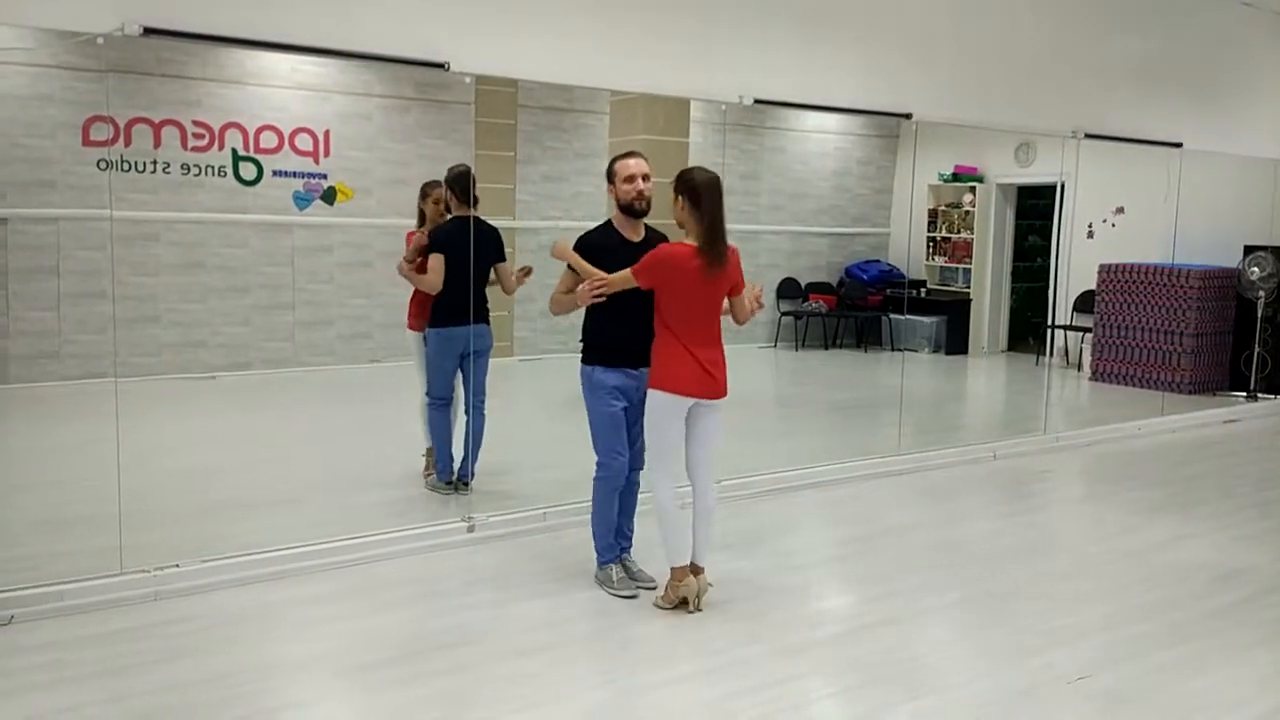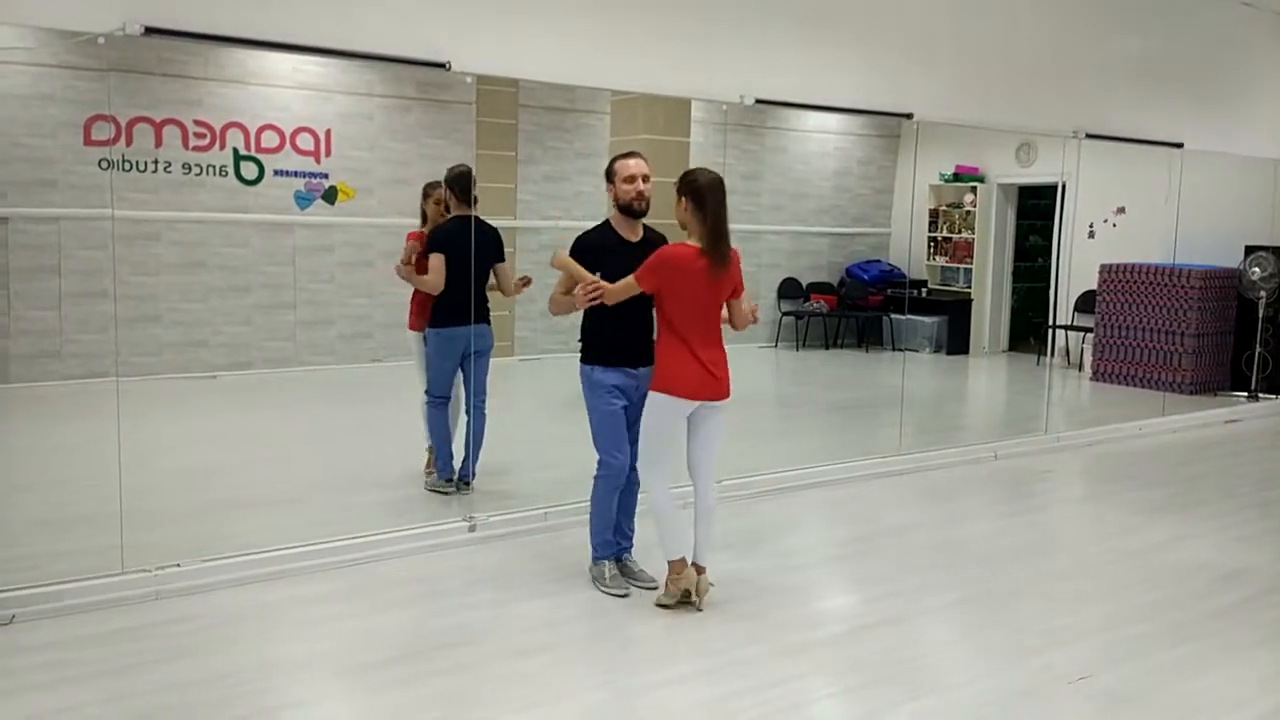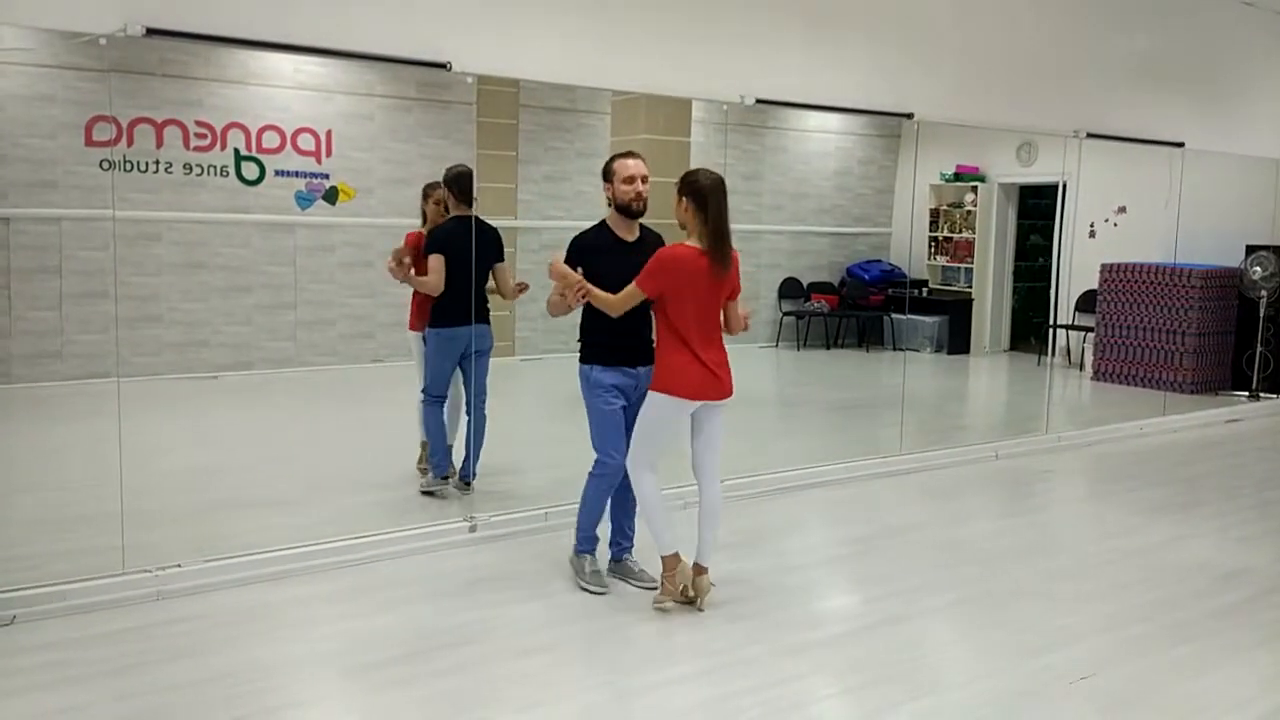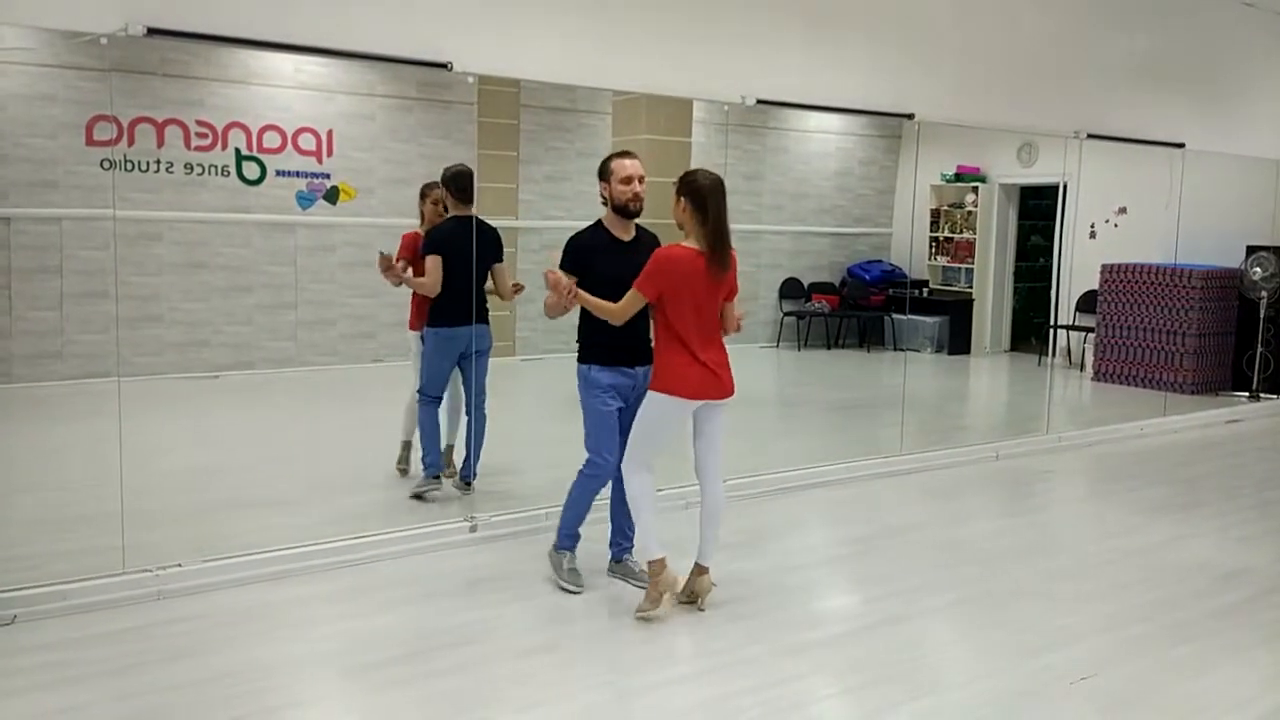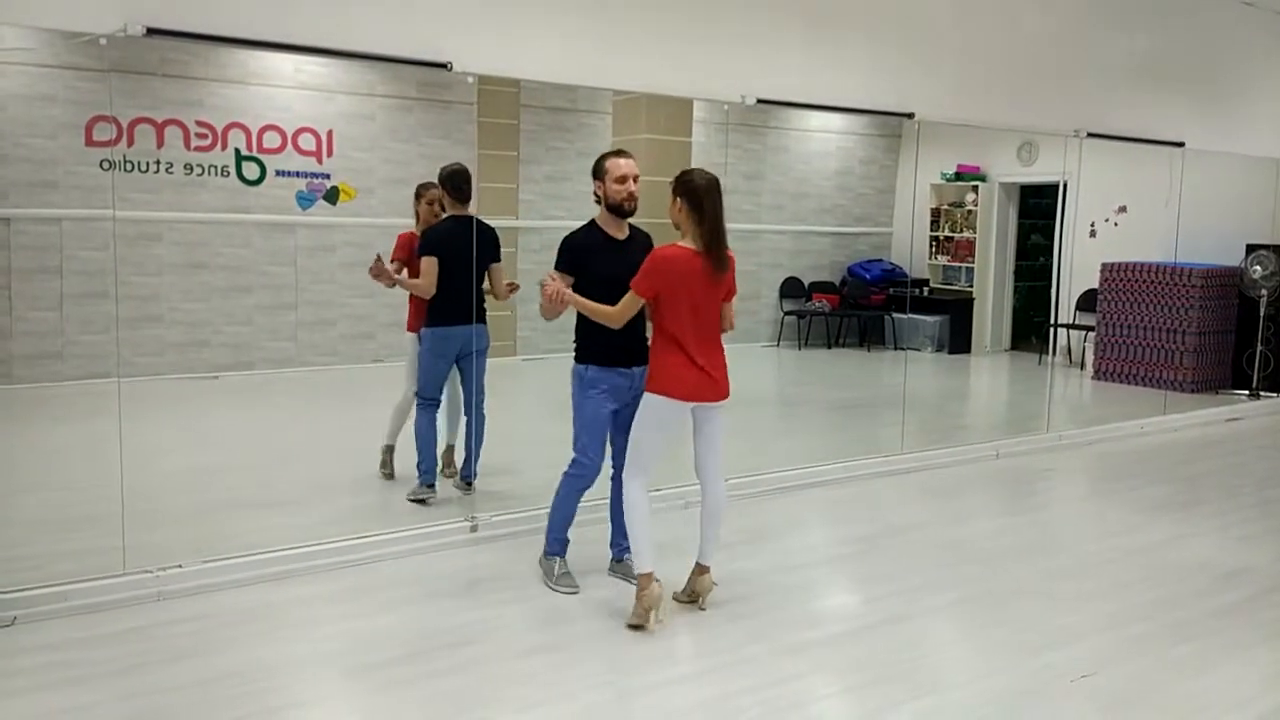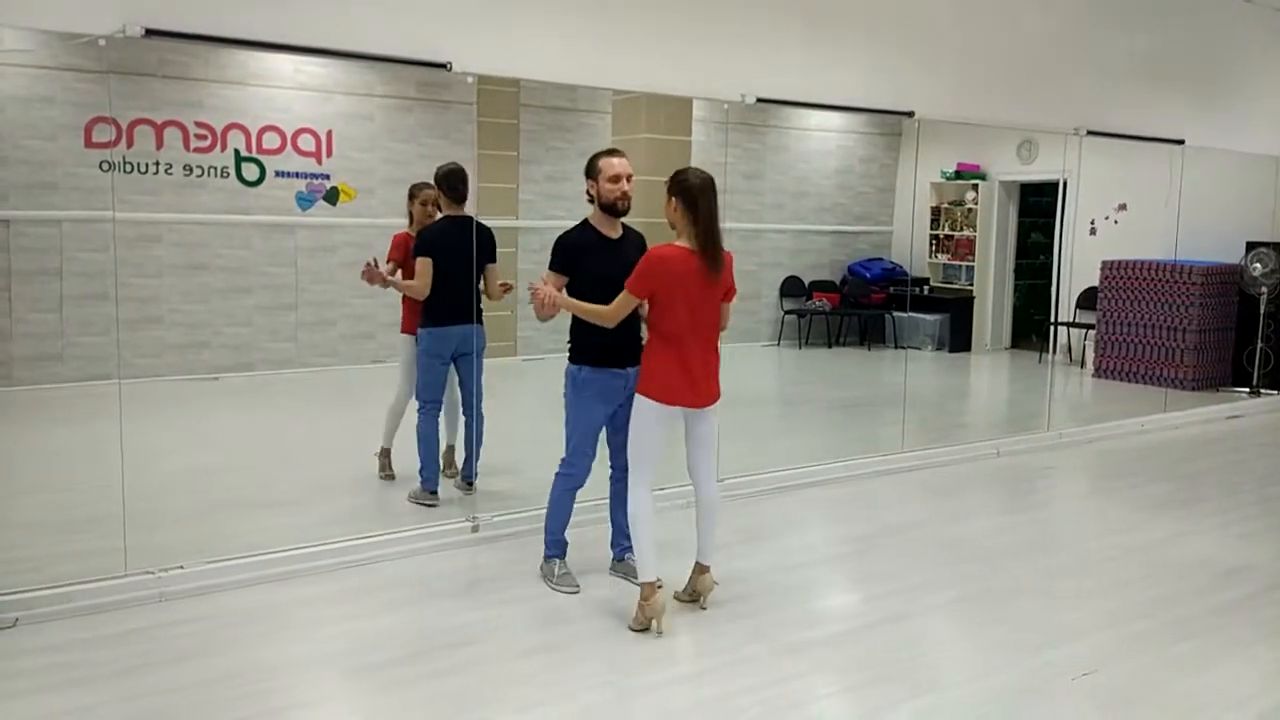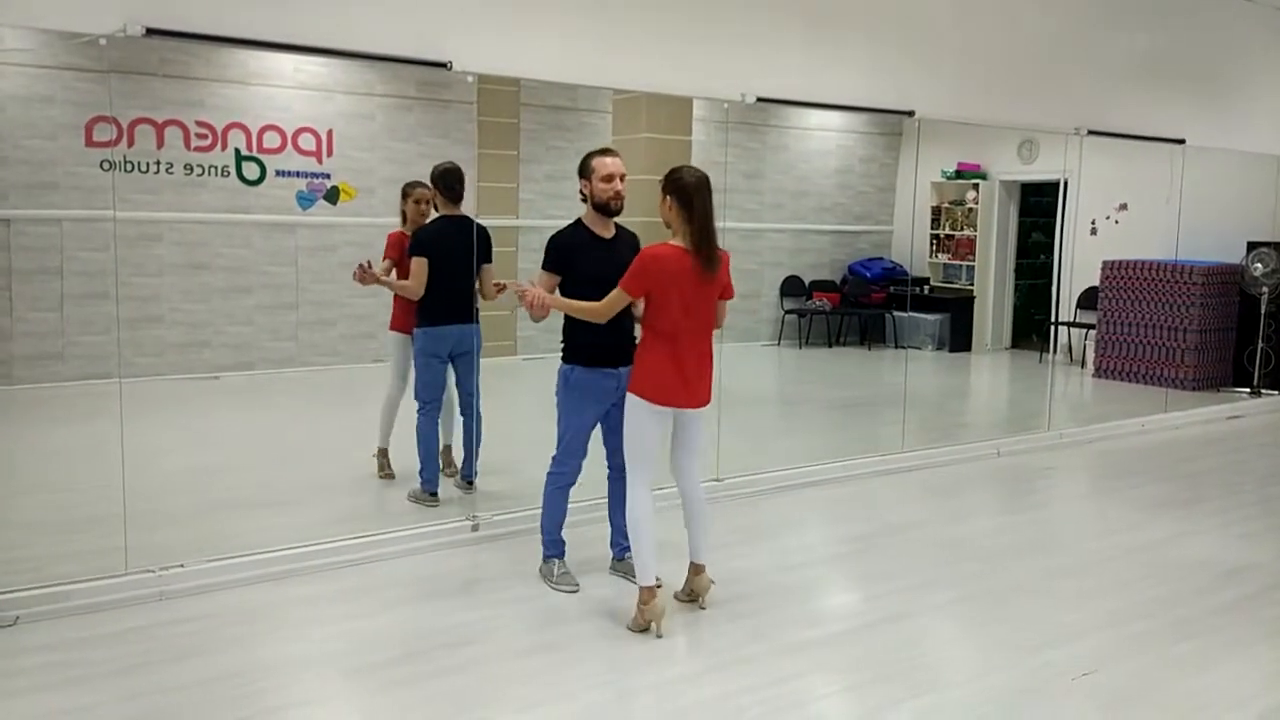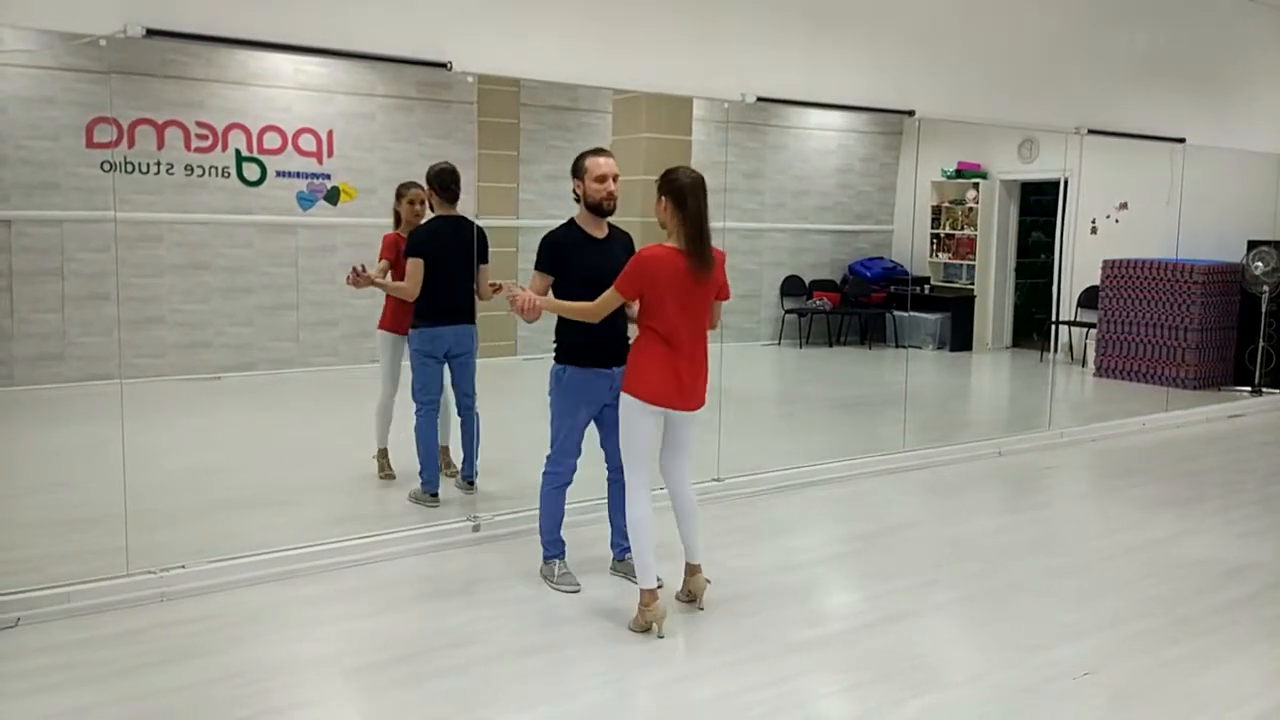
dt=0.1s
person 1, frame 1
left shoulder: (667, 256)
right shoulder: (729, 257)
left elbow: (608, 284)
right elbow: (741, 318)
left wrist: (568, 255)
right wrist: (752, 299)
left hip: (671, 382)
right hip: (711, 381)
left knee: (661, 477)
right knee: (702, 476)
left ankle: (680, 574)
right ankle: (697, 572)
person 1, frame 2
left shoulder: (668, 257)
right shoulder: (729, 259)
left elbow: (612, 295)
right elbow: (739, 321)
left wrist: (572, 269)
right wrist: (748, 316)
left hip: (674, 383)
right hip: (715, 383)
left knee: (652, 471)
right knee: (704, 476)
left ankle: (678, 566)
right ankle: (699, 574)
person 1, frame 3
left shoulder: (669, 258)
right shoulder: (729, 260)
left elbow: (615, 307)
right elbow: (733, 325)
left wrist: (571, 279)
right wrist: (740, 321)
left hip: (676, 383)
right hip: (716, 382)
left knee: (639, 466)
right knee: (708, 476)
left ankle: (671, 563)
right ankle: (699, 574)
person 1, frame 4
left shoulder: (667, 259)
right shoulder: (727, 260)
left elbow: (618, 315)
right elbow: (728, 324)
left wrist: (571, 290)
left hip: (673, 383)
right hip: (716, 382)
left knee: (634, 468)
right knee: (711, 476)
left ankle: (657, 567)
right ankle: (701, 573)
person 1, frame 5
left shoulder: (663, 258)
right shoulder: (725, 260)
left elbow: (617, 318)
left wrist: (567, 296)
left hip: (669, 385)
right hip: (713, 384)
left knee: (634, 477)
right knee: (711, 476)
left ankle: (646, 583)
right ankle: (702, 573)
person 1, frame 6
left shoulder: (659, 259)
right shoulder: (722, 260)
left elbow: (610, 317)
left wrist: (558, 298)
left hip: (661, 387)
right hip: (705, 386)
left knee: (639, 484)
right knee: (704, 477)
left ankle: (650, 592)
right ankle: (702, 573)
person 1, frame 7
left shoulder: (654, 258)
right shoulder: (719, 259)
left elbow: (602, 313)
left wrist: (547, 299)
left hip: (652, 386)
right hip: (697, 386)
left knee: (638, 485)
right knee: (688, 475)
left ankle: (649, 595)
right ankle: (698, 572)
person 1, frame 8
left shoulder: (648, 260)
right shoulder: (715, 261)
left elbow: (595, 312)
left wrist: (538, 301)
left hip: (647, 384)
right hip: (690, 387)
left knee: (637, 487)
right knee: (678, 475)
left ankle: (649, 598)
right ankle: (694, 571)
person 2, frame 1
left shoulder: (660, 243)
right shoulder: (593, 243)
right elbow: (555, 304)
right wrist: (580, 298)
left hip: (647, 371)
right hip: (604, 372)
left knee: (633, 468)
right knee: (612, 466)
left ankle: (623, 553)
right ankle: (606, 561)
person 2, frame 2
left shoulder: (658, 244)
right shoulder: (591, 243)
right elbow: (555, 304)
right wrist: (576, 299)
left hip: (645, 370)
right hip: (603, 371)
left knee: (634, 466)
right knee: (614, 462)
left ankle: (622, 554)
right ankle: (601, 556)
person 2, frame 3
left shoulder: (655, 243)
right shoulder: (587, 244)
right elbow: (553, 306)
right wrist: (570, 300)
left hip: (645, 370)
right hip: (602, 371)
left knee: (633, 466)
right knee: (611, 462)
left ankle: (621, 554)
right ankle: (584, 551)
person 2, frame 4
left shoulder: (650, 243)
right shoulder: (584, 243)
right elbow: (552, 308)
right wrist: (561, 298)
left hip: (643, 371)
right hip: (600, 372)
right knee: (601, 463)
left ankle: (621, 555)
right ankle: (563, 547)
person 2, frame 5
left shoulder: (644, 243)
right shoulder: (579, 243)
right elbow: (548, 311)
right wrist: (554, 301)
left hip: (639, 371)
right hip: (596, 373)
left knee: (629, 468)
right knee: (587, 465)
left ankle: (621, 555)
right ankle: (553, 553)
person 2, frame 6
left shoulder: (637, 242)
right shoulder: (572, 243)
right elbow: (544, 312)
right wrist: (545, 303)
left hip: (634, 372)
right hip: (590, 374)
left knee: (627, 468)
right knee: (576, 467)
left ankle: (623, 555)
right ankle: (553, 557)
person 2, frame 7
left shoulder: (630, 242)
right shoulder: (565, 242)
right elbow: (538, 312)
right wrist: (536, 303)
left hip: (627, 372)
right hip: (583, 374)
left knee: (624, 467)
right knee: (567, 466)
left ankle: (622, 554)
right ankle: (552, 557)
person 2, frame 8
left shoulder: (623, 241)
right shoulder: (559, 242)
right elbow: (533, 305)
right wrist: (530, 308)
left hip: (620, 372)
right hip: (575, 374)
left knee: (623, 467)
right knee: (561, 468)
left ankle: (623, 554)
right ankle: (552, 558)
person 3, frame 1
left shoulder: (440, 234)
right shoulder: (491, 234)
left elbow: (434, 284)
right elbow: (508, 288)
left wrist: (407, 273)
right wrist: (519, 278)
left hip: (444, 330)
right hip: (479, 329)
left knee: (439, 402)
right knee: (475, 404)
left ankle: (444, 475)
right ankle: (465, 476)
person 3, frame 2
left shoulder: (439, 234)
right shoulder: (491, 234)
left elbow: (435, 284)
right elbow: (506, 289)
left wrist: (408, 275)
right wrist: (519, 286)
left hip: (445, 330)
right hip: (480, 329)
left knee: (438, 400)
right knee: (476, 404)
left ankle: (445, 473)
right ankle: (466, 476)
person 3, frame 3
left shoulder: (439, 234)
right shoulder: (491, 234)
left elbow: (435, 286)
right elbow: (504, 290)
left wrist: (406, 277)
right wrist: (516, 291)
left hip: (445, 330)
right hip: (480, 329)
left knee: (434, 400)
right knee: (475, 404)
left ankle: (440, 471)
right ankle: (466, 476)
person 3, frame 4
left shoulder: (437, 234)
right shoulder: (491, 234)
left elbow: (432, 287)
right elbow: (502, 291)
left wrist: (403, 278)
right wrist: (513, 291)
left hip: (442, 330)
right hip: (478, 330)
left knee: (429, 399)
right knee: (475, 405)
left ankle: (432, 474)
right ankle: (467, 476)
person 3, frame 5
left shoulder: (434, 234)
right shoulder: (488, 234)
left elbow: (427, 288)
right elbow: (498, 290)
left wrist: (394, 278)
right wrist: (507, 290)
left hip: (440, 331)
right hip: (476, 330)
left knee: (428, 403)
right knee: (474, 405)
left ankle: (427, 481)
right ankle: (467, 476)
person 3, frame 6
left shoulder: (428, 235)
right shoulder: (484, 233)
left elbow: (421, 289)
right elbow: (493, 291)
left wrist: (388, 280)
right wrist: (503, 290)
left hip: (435, 331)
right hip: (471, 330)
left knee: (429, 407)
right knee: (472, 405)
left ankle: (428, 487)
right ankle: (468, 476)
person 3, frame 7
left shoulder: (425, 234)
right shoulder: (480, 233)
left elbow: (415, 290)
right elbow: (487, 292)
left wrist: (380, 280)
right wrist: (497, 289)
left hip: (432, 331)
right hip: (468, 329)
left knee: (429, 409)
right knee: (470, 404)
left ankle: (428, 487)
right ankle: (468, 475)
person 3, frame 8
left shoulder: (421, 235)
right shoulder: (476, 233)
left elbow: (411, 290)
right elbow: (483, 292)
left wrist: (374, 282)
right wrist: (493, 289)
left hip: (428, 332)
right hip: (464, 329)
left knee: (427, 409)
right knee: (467, 404)
left ankle: (429, 488)
right ankle: (468, 476)
person 4, frame 1
right shoulder: (416, 237)
right elbow: (408, 264)
right wrist: (415, 246)
right hip: (422, 321)
left knee: (452, 388)
right knee: (429, 389)
right ankle: (430, 452)
person 4, frame 2
right shoulder: (416, 238)
right wrist: (406, 259)
right hip: (422, 322)
left knee: (454, 388)
right knee: (430, 388)
right ankle: (432, 450)
person 4, frame 3
right shoulder: (415, 239)
right wrist: (396, 263)
right hip: (423, 322)
left knee: (455, 388)
right knee: (427, 387)
left ankle: (446, 450)
right ankle: (425, 446)
person 4, frame 4
right shoulder: (412, 239)
right elbow: (397, 277)
right wrist: (390, 272)
right hip: (423, 322)
left knee: (454, 387)
right knee: (422, 388)
left ankle: (449, 450)
right ankle: (405, 445)
person 4, frame 5
right shoulder: (407, 240)
right elbow: (392, 277)
right hip: (420, 323)
left knee: (454, 388)
right knee: (413, 390)
left ankle: (449, 450)
right ankle: (388, 448)
person 4, frame 6
right shoulder: (402, 240)
right elbow: (389, 274)
right hip: (414, 324)
left knee: (450, 389)
right knee: (405, 391)
left ankle: (449, 451)
right ankle: (384, 451)
person 4, frame 7
right shoulder: (397, 238)
right elbow: (384, 272)
right hip: (404, 323)
left knee: (444, 388)
right knee: (396, 388)
left ankle: (447, 450)
right ankle: (382, 452)
person 4, frame 8
right shoulder: (392, 240)
right elbow: (381, 271)
right hip: (394, 323)
left knee: (438, 388)
right knee: (389, 389)
left ankle: (444, 451)
right ankle: (382, 452)
